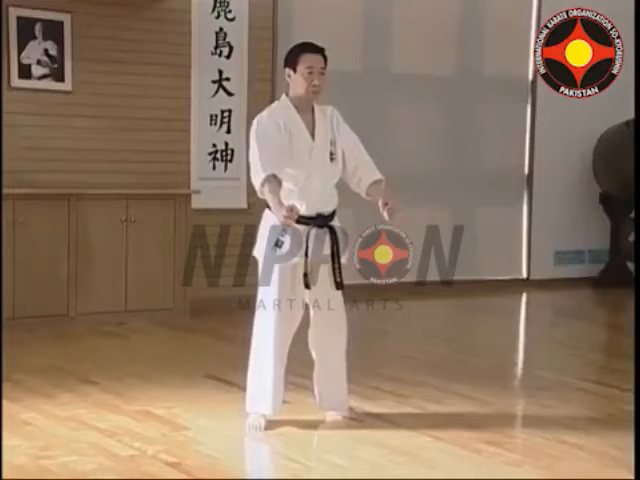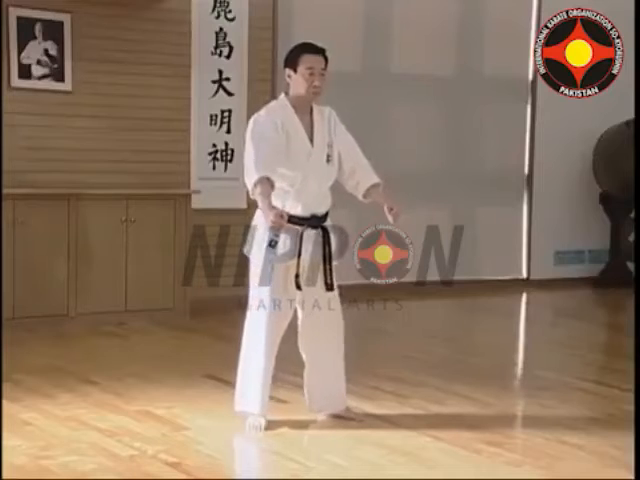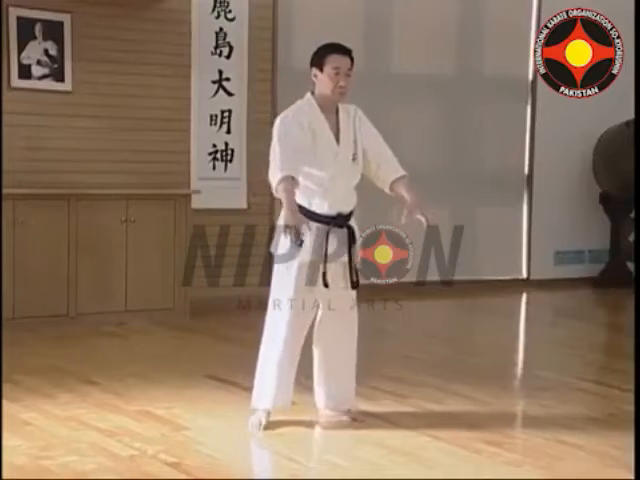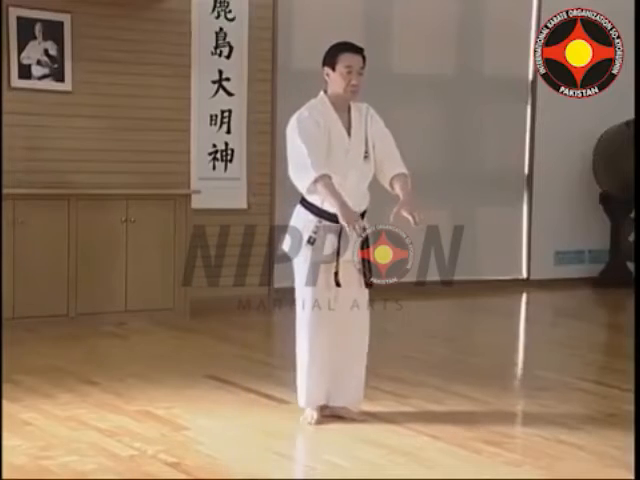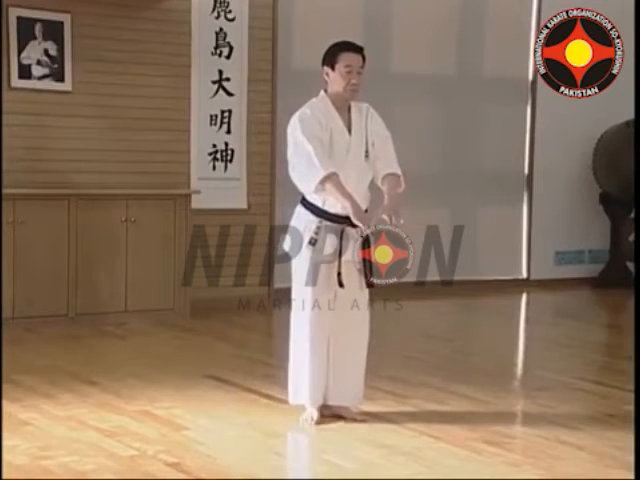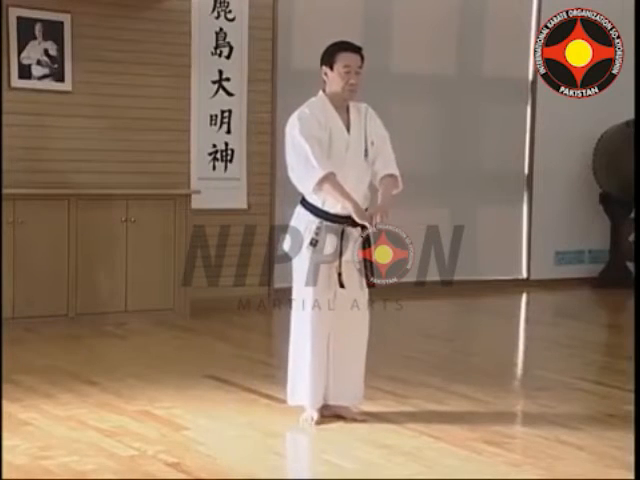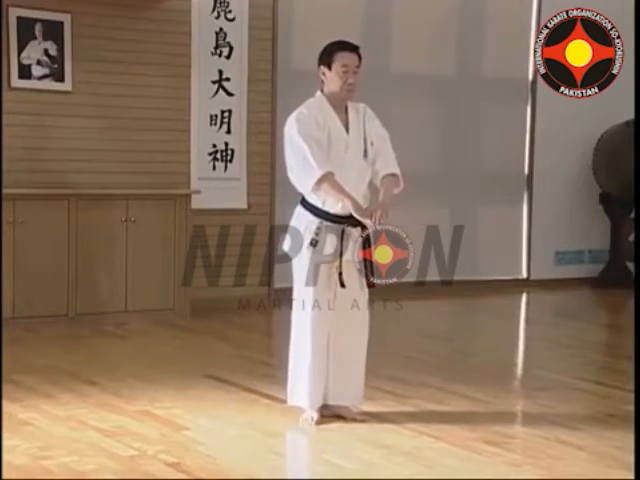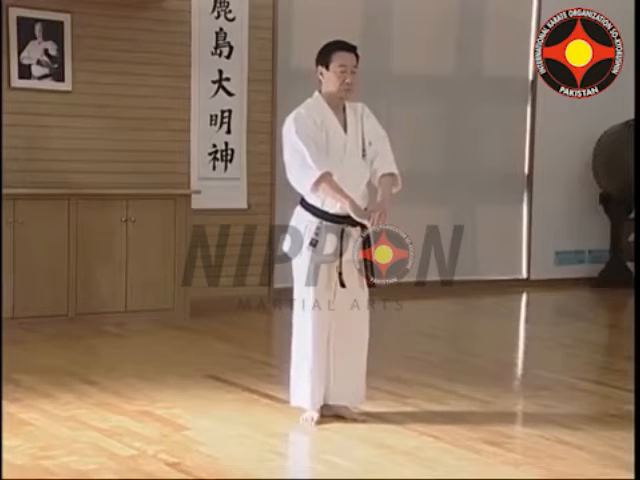
dt=0.4s
person 1, frame 1
left shoulder: (332, 119)
right shoulder: (269, 122)
left elbow: (359, 167)
right elbow: (265, 170)
left wrist: (382, 197)
right wrist: (278, 206)
left hip: (324, 232)
right hip: (285, 231)
left knee: (331, 319)
right knee: (275, 319)
left ankle: (333, 400)
right ankle: (260, 406)
person 1, frame 2
left shoulder: (329, 121)
right shoulder: (267, 121)
left elbow: (356, 170)
right elbow: (259, 170)
left wrist: (385, 202)
right wrist: (266, 208)
left hip: (316, 232)
right hip: (278, 231)
left knee: (325, 319)
right knee: (266, 319)
left ankle: (328, 400)
right ankle: (254, 406)
person 1, frame 3
left shoulder: (355, 118)
right shoulder: (293, 120)
left elbow: (383, 164)
right elbow: (284, 167)
left wrist: (410, 198)
right wrist: (288, 207)
left hip: (341, 230)
right hip: (304, 228)
left knee: (340, 318)
right knee: (289, 315)
left ankle: (333, 401)
right ankle: (264, 403)
person 1, frame 4
left shoulder: (368, 117)
right shoulder: (306, 119)
left elbow: (390, 164)
right elbow: (311, 169)
left wrist: (404, 197)
right wrist: (340, 207)
left hip: (353, 227)
right hip: (316, 225)
left knee: (352, 316)
right knee: (314, 314)
left ankle: (339, 399)
right ankle: (314, 399)
person 1, frame 5
left shoulder: (369, 117)
right shoulder: (307, 119)
left elbow: (386, 164)
right elbow: (318, 169)
left wrist: (390, 200)
right wrist: (352, 205)
left hip: (354, 229)
right hip: (317, 226)
left knee: (353, 316)
right knee: (313, 314)
left ankle: (340, 397)
right ankle: (312, 400)
person 1, frame 6
left shoulder: (367, 117)
right shoulder: (305, 119)
left elbow: (385, 166)
right elbow: (315, 170)
left wrist: (382, 203)
right wrist: (354, 205)
left hip: (353, 230)
right hip: (317, 226)
left knee: (352, 315)
right knee: (313, 314)
left ankle: (340, 397)
right ankle: (311, 401)
person 1, frame 7
left shoulder: (365, 117)
right shoulder: (304, 119)
left elbow: (386, 164)
right elbow: (314, 171)
left wrist: (384, 201)
right wrist: (354, 204)
left hip: (353, 230)
right hip: (317, 227)
left knee: (352, 316)
right knee: (313, 314)
left ankle: (339, 397)
right ankle: (311, 401)
person 1, frame 8
left shoulder: (363, 117)
right shoulder: (302, 120)
left elbow: (384, 164)
right elbow: (311, 172)
left wrist: (382, 201)
right wrist: (352, 205)
left hip: (353, 230)
right hip: (317, 227)
left knee: (353, 316)
right knee: (314, 315)
left ankle: (339, 398)
right ankle: (311, 401)
